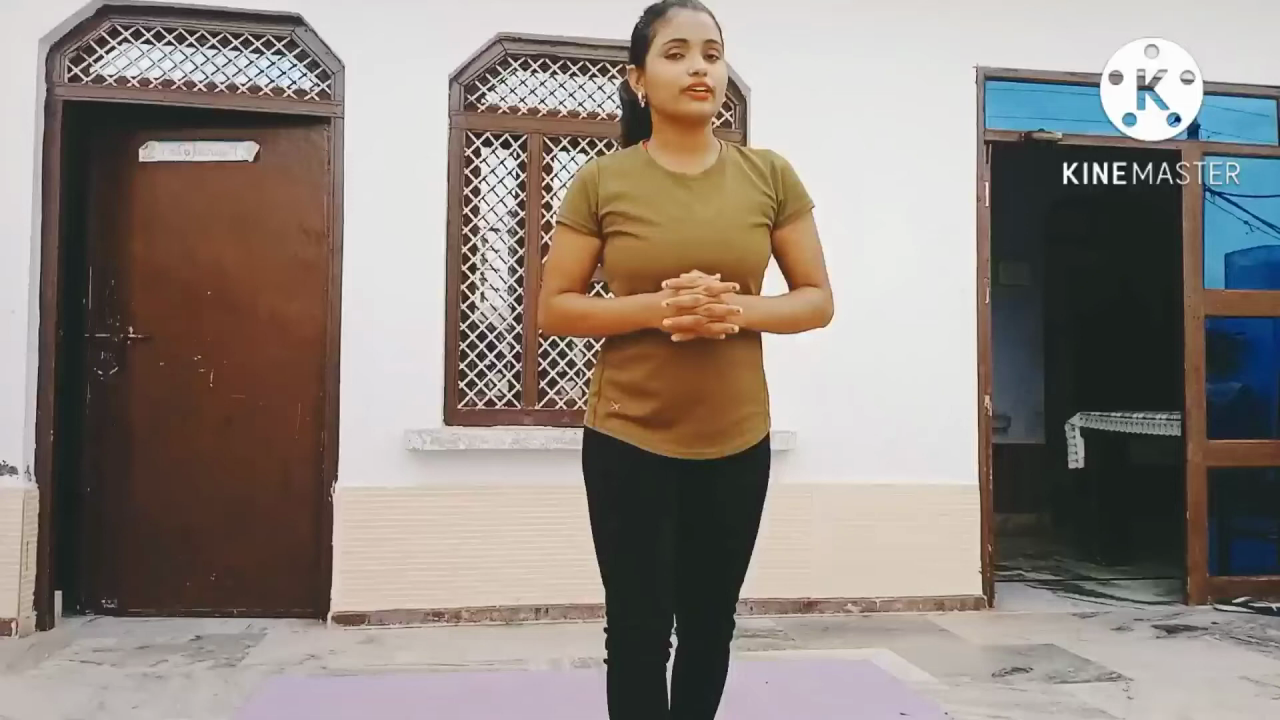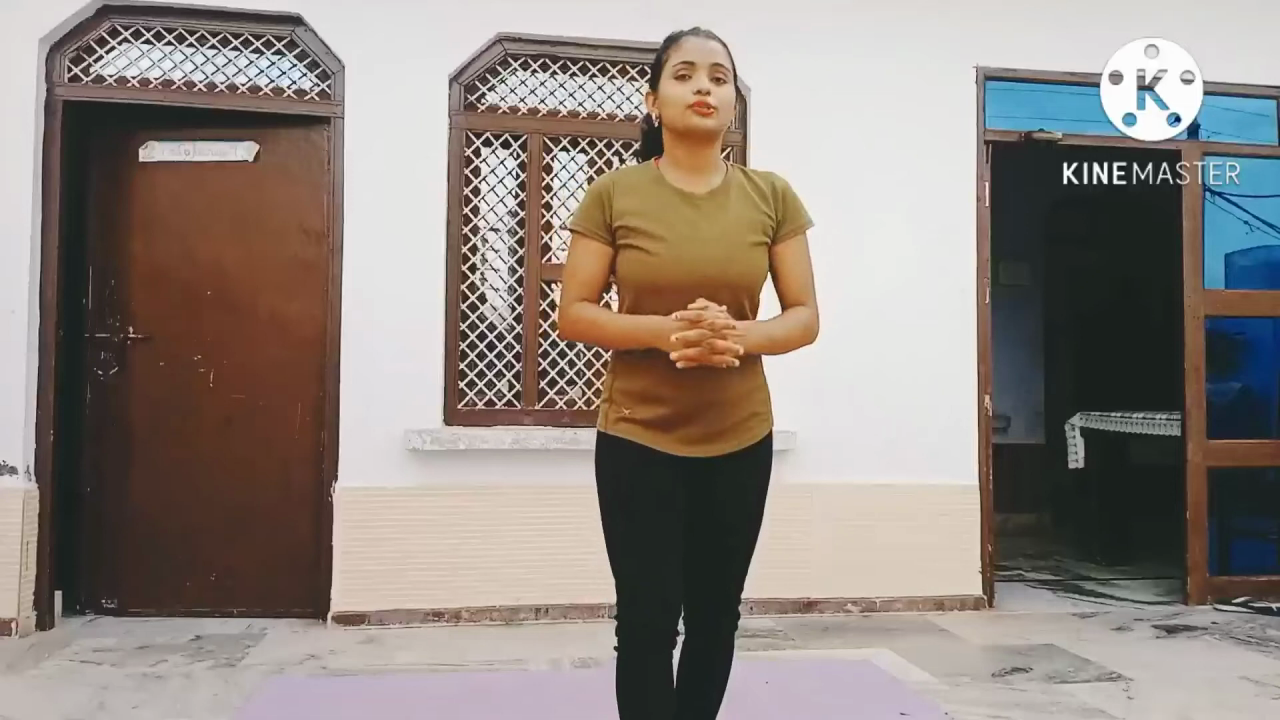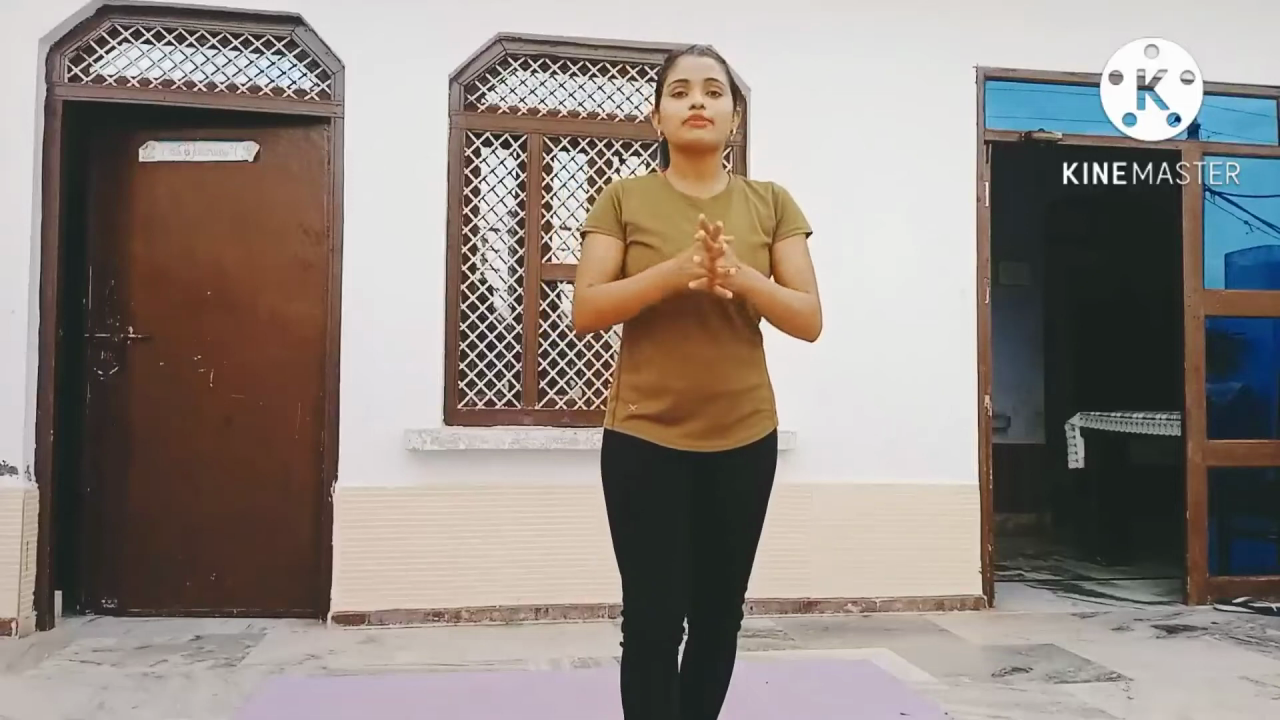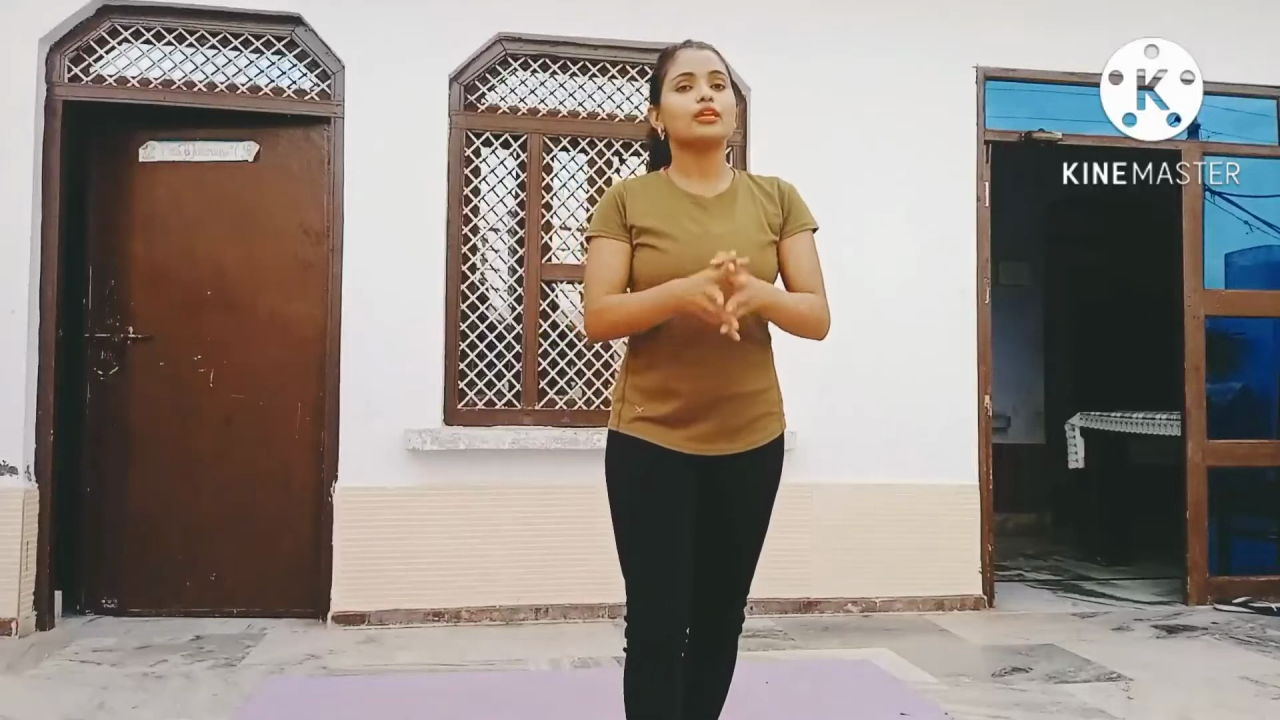
dt=0.4s
person 1, frame 1
left shoulder: (770, 176)
right shoulder: (600, 182)
left elbow: (818, 301)
right elbow: (554, 309)
left wrist: (740, 310)
right wrist: (655, 308)
left hip: (737, 443)
right hip: (628, 441)
left knee: (710, 627)
right knee: (638, 633)
person 1, frame 2
left shoulder: (772, 197)
right shoulder: (612, 194)
left elbow: (806, 319)
right elbow: (572, 318)
left wrist: (739, 336)
right wrist: (660, 331)
left hip: (740, 444)
right hip: (638, 441)
left knee: (715, 617)
right knee: (647, 622)
person 1, frame 3
left shoulder: (772, 203)
right shoulder: (622, 198)
left elbow: (810, 319)
right elbow: (585, 312)
left wrist: (737, 273)
right wrist: (678, 268)
left hip: (744, 440)
right hip: (644, 439)
left knee: (719, 615)
right knee: (653, 620)
person 1, frame 4
left shoulder: (777, 199)
right shoulder: (625, 200)
left elbow: (817, 318)
right elbow: (596, 320)
left wrist: (752, 293)
right wrist: (684, 292)
left hip: (751, 442)
right hip: (650, 442)
left knee: (719, 620)
right knee: (656, 625)
